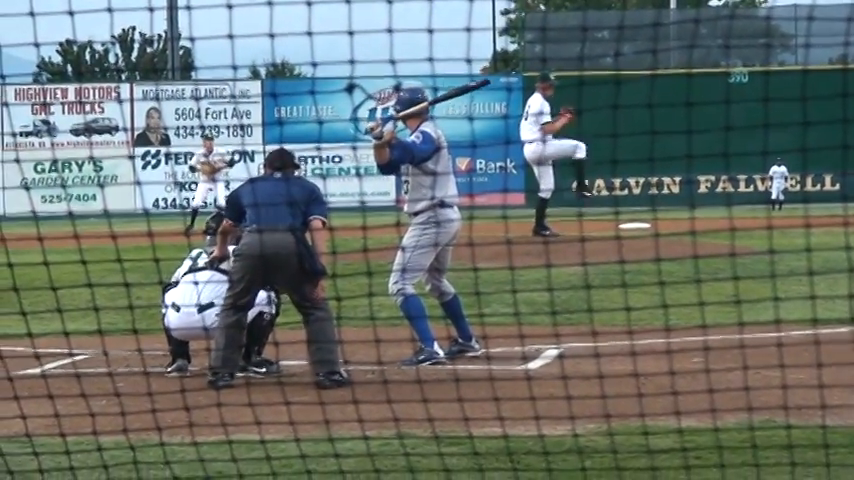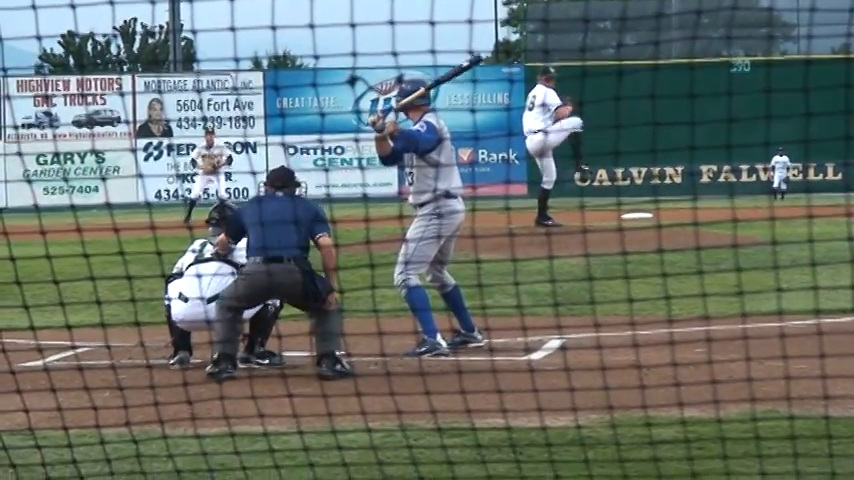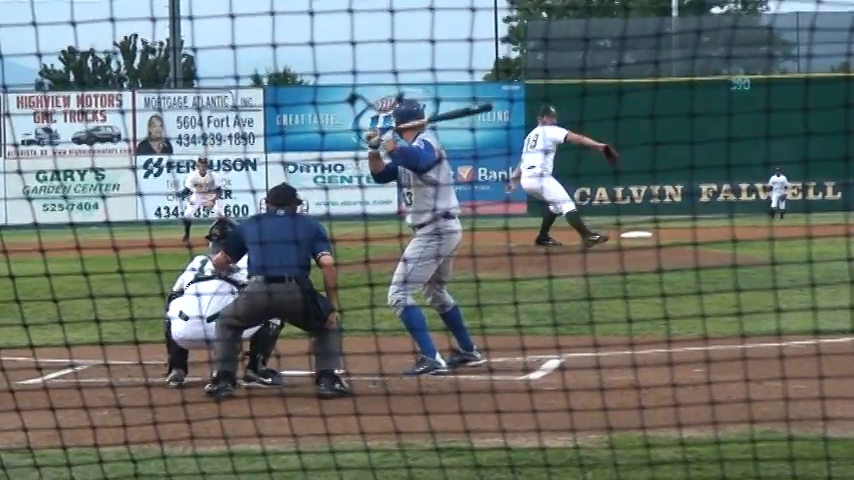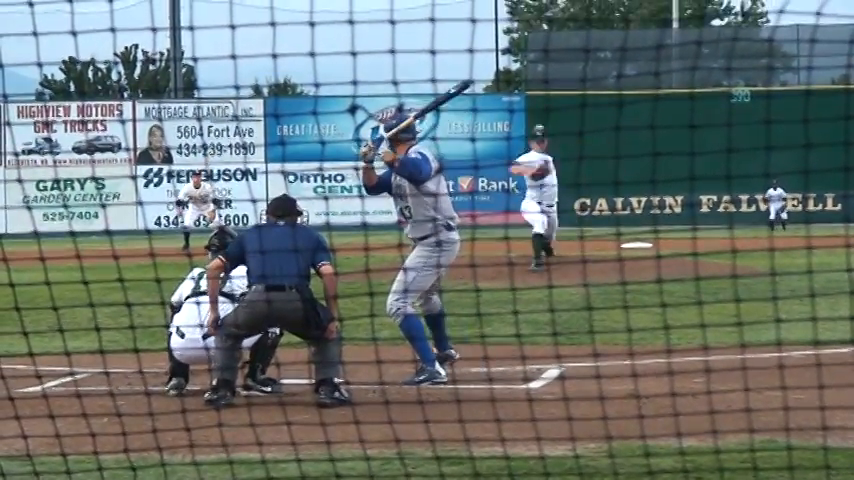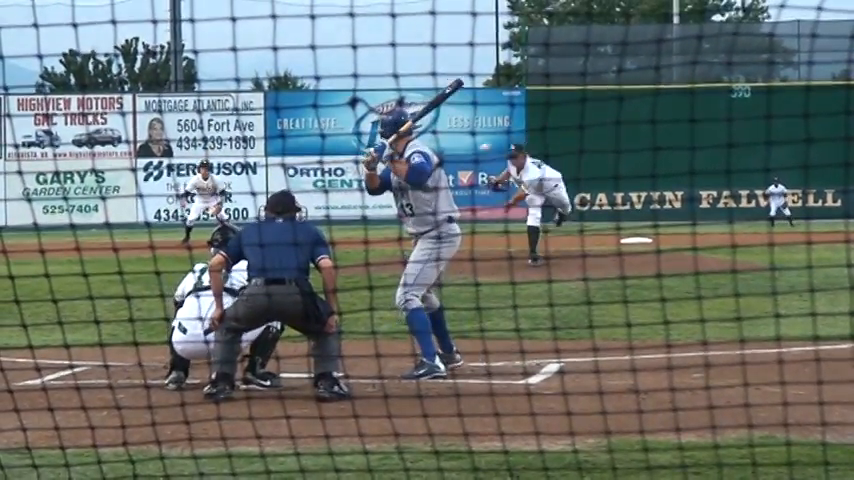
dt=0.3s
person 1, frame 1
left shoulder: (427, 133)
right shoulder: (420, 136)
left elbow: (408, 154)
right elbow: (387, 166)
left wrist: (389, 134)
right wrist: (379, 139)
left hip: (431, 219)
right hip: (444, 218)
left knee: (400, 284)
right knee: (436, 281)
left ankle: (430, 349)
right ankle: (467, 341)
person 1, frame 2
left shoulder: (429, 124)
right shoulder: (422, 128)
left elbow: (412, 142)
right elbow: (388, 157)
left wrist: (392, 128)
right wrist: (380, 132)
left hip: (436, 211)
right hip: (448, 209)
left knee: (405, 275)
right knee: (437, 272)
left ankle: (433, 340)
right ankle: (469, 331)
person 1, frame 3
left shoulder: (425, 143)
right shoulder: (414, 148)
left elbow: (412, 158)
right elbow: (380, 175)
left wrist: (391, 145)
right wrist: (374, 149)
left hip: (434, 232)
right hip: (443, 230)
left knee: (399, 295)
right knee: (436, 292)
left ankle: (432, 359)
right ankle: (468, 350)
person 1, frame 4
left shoulder: (418, 156)
right shoulder: (397, 165)
left elbow: (414, 171)
right elbow: (372, 187)
left wrist: (389, 160)
right wrist: (368, 162)
left hip: (436, 242)
right hip: (434, 241)
left knee: (398, 304)
right knee: (426, 295)
left ankle: (431, 368)
right ankle: (445, 350)
person 1, frame 5
left shoulder: (418, 153)
right shoulder: (398, 159)
left elbow: (418, 177)
right elbow: (375, 188)
left wrist: (392, 162)
right wrist: (371, 168)
left hip: (438, 235)
right hip: (431, 235)
left knee: (407, 297)
right knee: (423, 293)
left ankle: (431, 363)
right ankle: (448, 352)
person 2, frame 1
left shoulder: (247, 187)
right shoulder: (307, 187)
left elbow: (226, 228)
right elbow: (317, 228)
left wrist: (221, 251)
right wrist: (319, 272)
left hip: (251, 244)
right hip: (290, 245)
left knee: (233, 308)
right knee: (316, 308)
left ankle: (221, 372)
right ankle: (328, 372)
person 2, frame 2
left shoulder: (249, 207)
right shoulder: (309, 207)
left elbow: (222, 245)
right elbow: (327, 246)
left wrist: (225, 250)
right wrist: (332, 288)
left hip: (256, 273)
right hip: (295, 274)
left knee: (226, 304)
right knee: (329, 306)
left ankle: (223, 362)
right ankle: (329, 361)
person 2, frame 3
left shoulder: (249, 225)
right shoulder: (311, 225)
left elbow: (219, 263)
right elbow: (328, 264)
left wrist: (232, 270)
right wrist: (333, 307)
left hip: (257, 293)
right hip: (296, 294)
left knee: (226, 322)
right knee: (329, 324)
left ankle: (222, 381)
right ankle: (328, 380)
person 2, frame 4
left shoulder: (249, 235)
right shoulder: (310, 235)
left elbow: (214, 268)
right elbow: (328, 273)
left wrist: (214, 311)
right wrist: (334, 316)
left hip: (257, 301)
right hip: (297, 302)
left knee: (226, 332)
right knee: (328, 333)
left ankle: (222, 389)
right ankle: (328, 389)
person 2, frame 5
left shoulder: (248, 231)
right shoulder: (309, 230)
left elbow: (215, 264)
right elbow: (327, 267)
left wrist: (218, 307)
right wrist: (333, 310)
left hip: (256, 295)
right hip: (296, 295)
left knee: (226, 326)
right knee: (328, 328)
left ankle: (221, 383)
right ankle: (327, 383)
person 3, frame 1
left shoulder: (193, 255)
left elbow: (173, 284)
left hip: (178, 324)
right hip: (216, 322)
left knee: (170, 292)
right knee: (268, 297)
left ankle: (179, 360)
right ankle: (251, 360)
person 3, frame 2
left shoulder: (196, 245)
right shoulder: (244, 243)
left elbow: (176, 275)
left hip: (183, 315)
left knee: (174, 286)
left ankle: (180, 352)
right ankle: (254, 351)
person 3, frame 3
left shoulder: (197, 261)
right shoulder: (245, 261)
left elbow: (176, 293)
left hip: (184, 335)
left knee: (175, 301)
left ankle: (176, 370)
right ankle: (256, 369)
person 3, frame 4
left shoulder: (195, 274)
right shoulder: (244, 272)
left elbow: (174, 304)
left knee: (177, 319)
left ankle: (177, 379)
right ankle: (255, 378)
person 3, frame 5
left shoulder: (197, 269)
right shoulder: (245, 267)
left elbow: (178, 299)
left hip: (184, 345)
left knee: (180, 315)
left ankle: (177, 372)
right ankle: (254, 372)
person 4, frame 1
left shoulder: (533, 100)
right shoulder: (541, 103)
right elbow: (548, 130)
left wrist: (560, 118)
right wrist: (564, 120)
left hip: (532, 149)
right hip: (540, 147)
left knee: (546, 187)
right knee: (579, 147)
left ankle: (539, 226)
right ankle: (581, 187)
person 4, frame 2
left shoulder: (533, 94)
right shoulder: (547, 92)
right elbow: (562, 114)
left wrist: (563, 107)
right wrist: (569, 108)
left hip: (531, 142)
right hip: (542, 137)
left knee: (549, 177)
right knee: (575, 122)
left ankle: (542, 216)
right ankle: (578, 163)
person 4, frame 3
left shoulder: (531, 136)
right shoulder: (550, 131)
left elbow: (522, 163)
right elbow: (575, 138)
left wrist: (513, 179)
right wrist: (599, 145)
left hip: (526, 179)
right hip: (539, 177)
left knee: (557, 203)
right knee: (566, 204)
left ankle: (543, 237)
right ankle: (586, 235)
person 4, frame 4
left shoulder: (547, 157)
right shoulder: (529, 158)
right elbow: (514, 168)
right wrist: (530, 171)
left hip: (550, 205)
right hip: (535, 206)
left knee: (549, 235)
right knee: (540, 226)
right ankle: (538, 259)
person 4, frame 5
left shoulder: (532, 173)
right shoulder: (512, 163)
left elbow: (522, 195)
left wrist: (511, 203)
right wrist: (498, 180)
left hip: (552, 186)
right hip: (535, 192)
left knee: (565, 206)
right knee: (533, 218)
left ankle: (561, 213)
right ankle: (533, 254)
